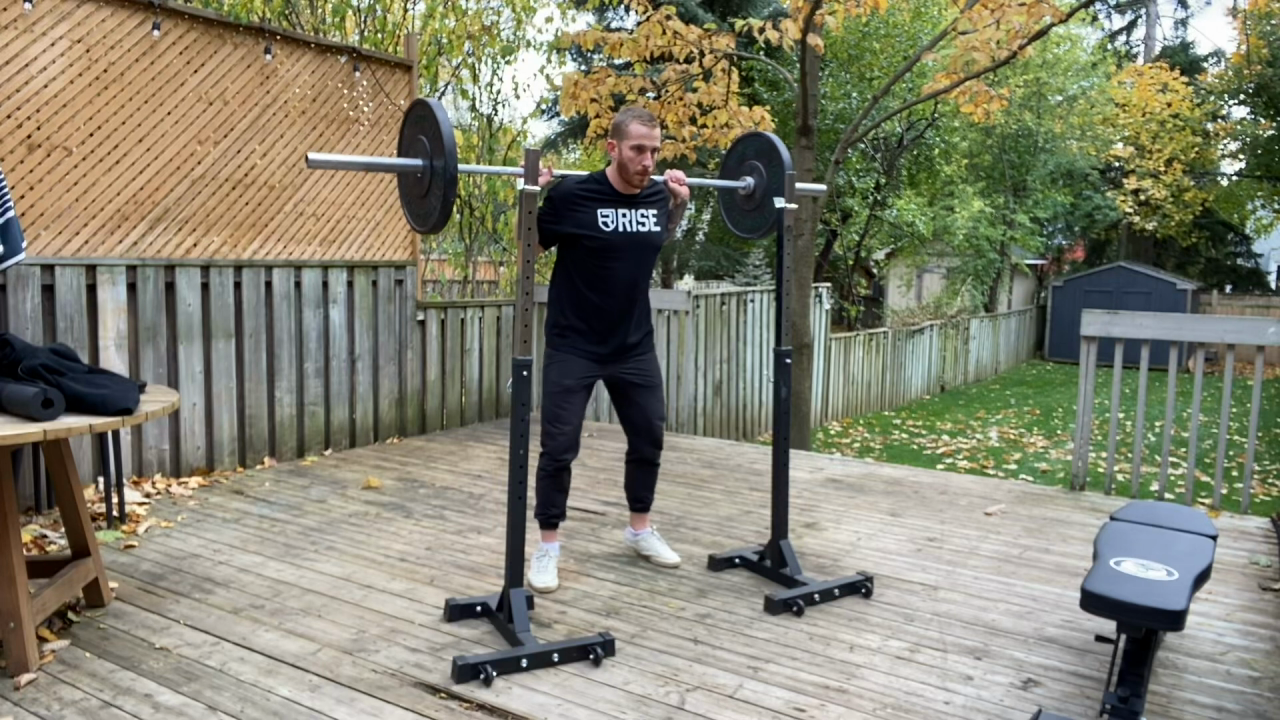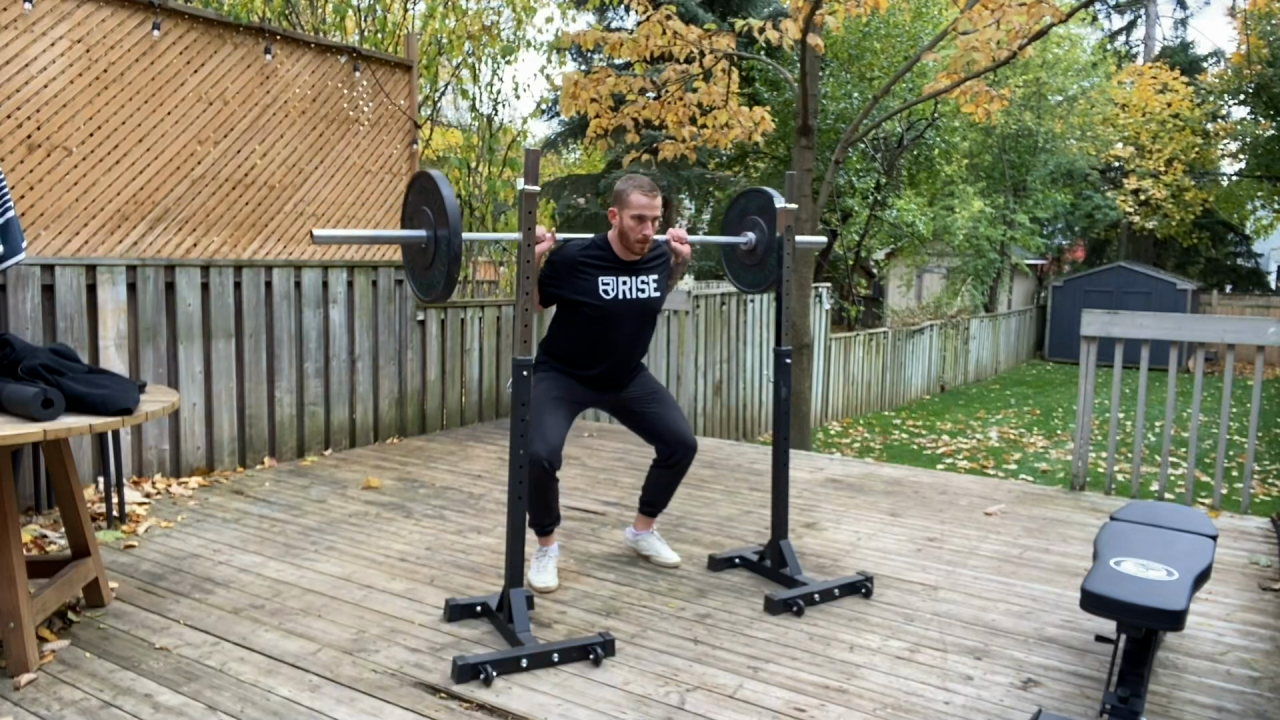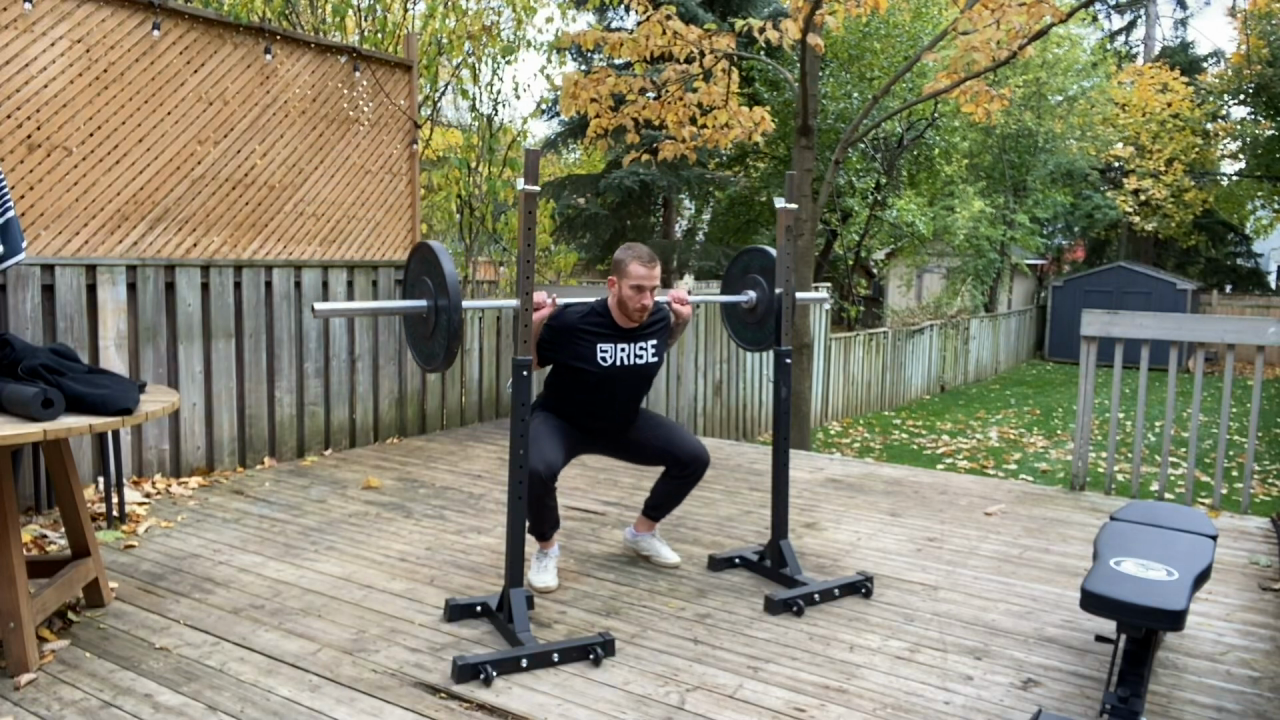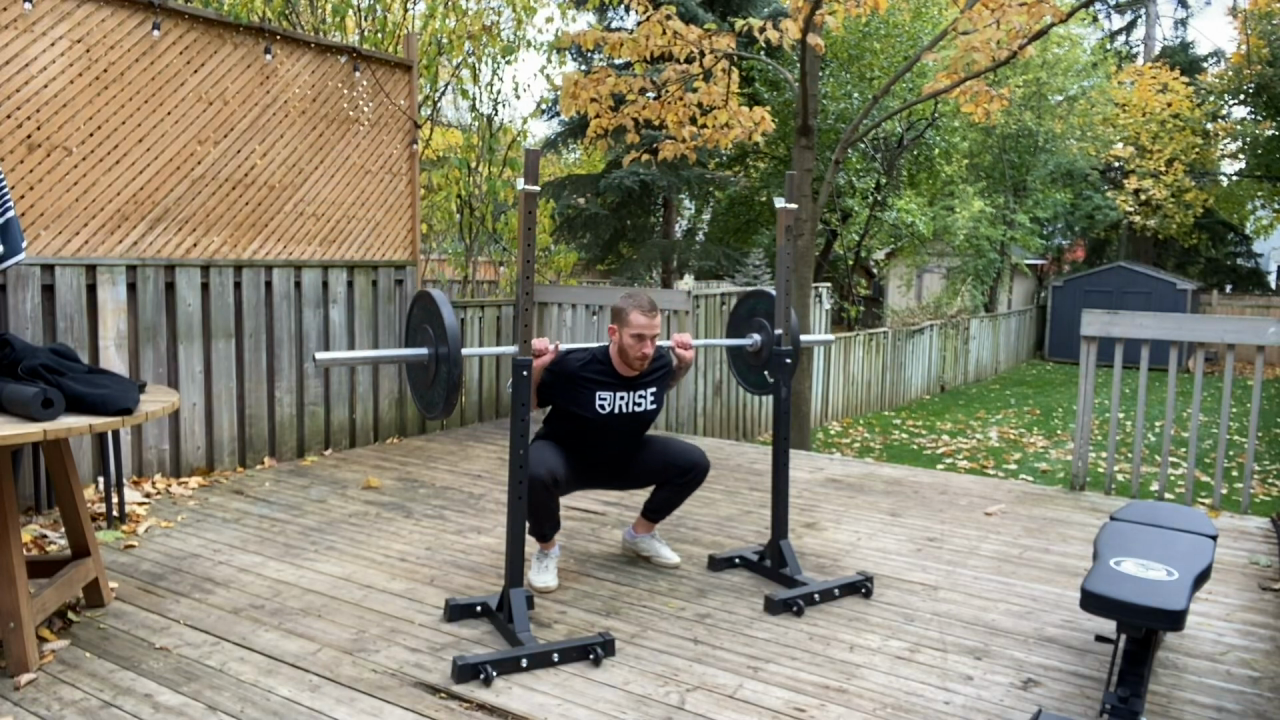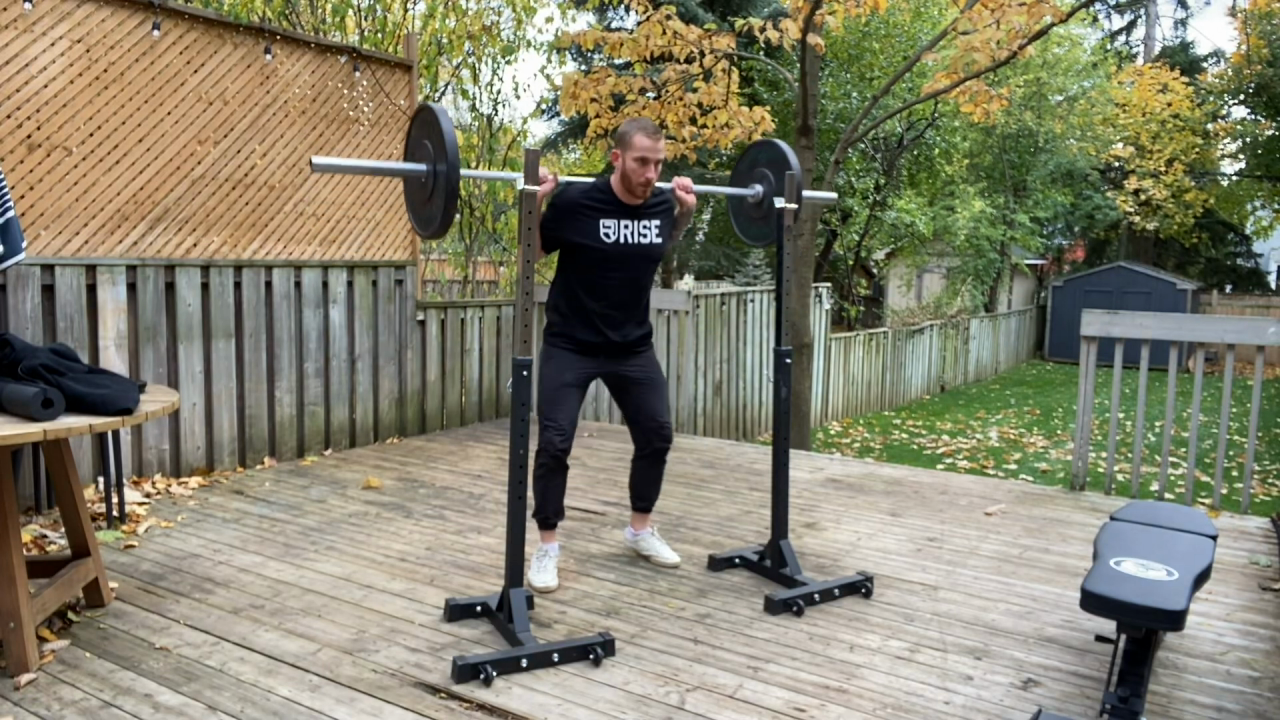
dt=1s
person 1, frame 1
left shoulder: (658, 197)
right shoulder: (573, 195)
left wrist: (680, 203)
left hip: (634, 344)
right hip: (574, 346)
left knee: (649, 438)
right knee: (559, 446)
left ankle: (640, 530)
right ankle: (547, 546)
person 1, frame 2
left shoulder: (658, 256)
right shoulder: (574, 258)
right elbow: (529, 304)
left wrist: (681, 261)
right wrist: (533, 260)
left hip: (627, 376)
right hip: (564, 374)
left knee: (681, 443)
right knee: (541, 454)
left ankle: (642, 530)
right ankle: (546, 547)
person 1, frame 3
left shoulder: (658, 318)
right shoulder: (573, 322)
left wrist: (681, 320)
right wrist: (534, 324)
left hip: (624, 421)
right hip: (561, 420)
left knee: (693, 457)
right knee: (537, 468)
left ankle: (642, 532)
right ankle: (546, 549)
person 1, frame 4
left shoulder: (659, 363)
right shoulder: (574, 368)
left wrist: (684, 362)
right wrist: (535, 369)
left hip: (625, 458)
right hip: (564, 456)
left knee: (694, 463)
right knee: (537, 473)
left ankle: (640, 533)
right ankle: (546, 550)
person 1, frame 5
left shoulder: (661, 204)
right shoulder: (576, 201)
left wrist: (686, 209)
right wrist: (534, 202)
left hip: (634, 346)
right hip: (571, 345)
left knee: (655, 436)
right knee: (555, 442)
left ankle: (641, 531)
right ankle: (547, 546)
